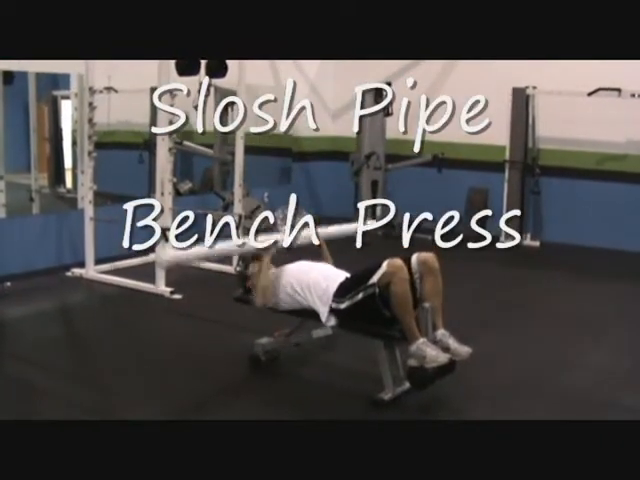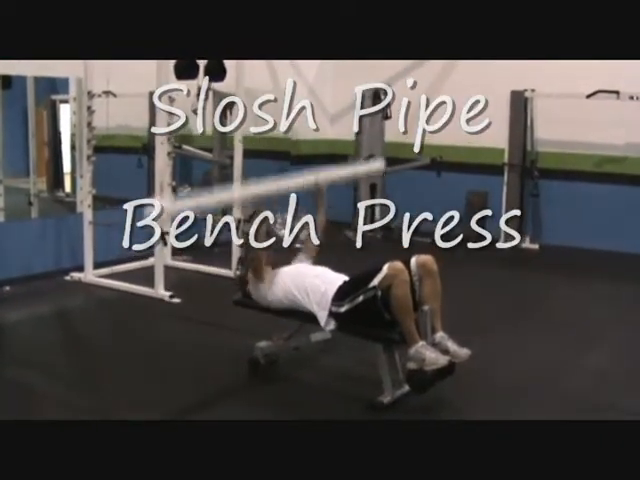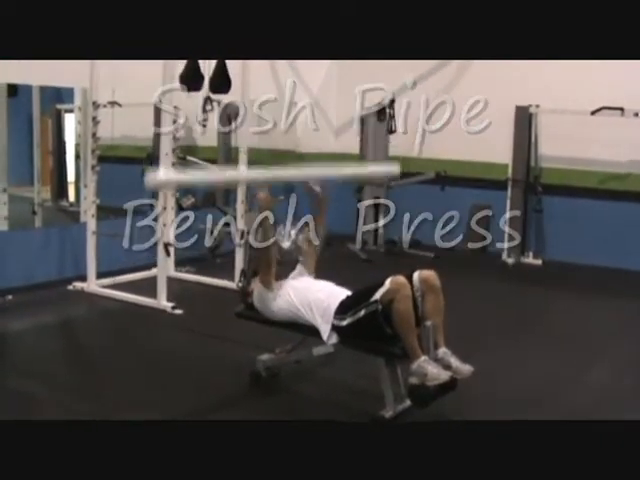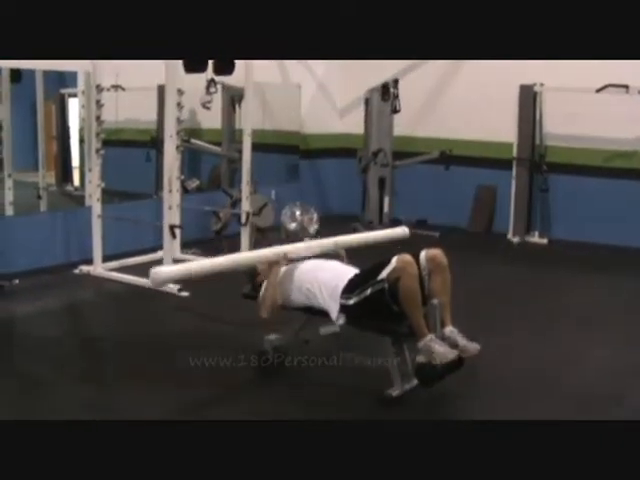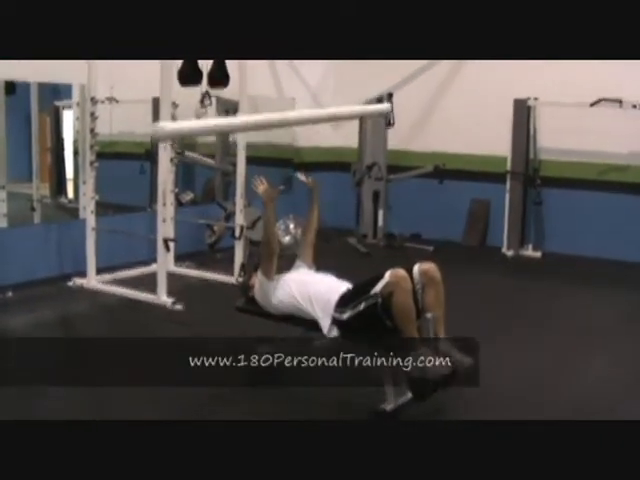
dt=0.5s
person 1, frame 1
left shoulder: (286, 273)
right shoulder: (265, 286)
right elbow: (261, 298)
left wrist: (319, 241)
right wrist: (264, 256)
left hip: (349, 285)
right hip: (337, 300)
left knee: (426, 260)
right knee: (395, 267)
left ankle: (439, 334)
right ankle: (417, 346)
person 1, frame 2
left shoulder: (288, 272)
right shoulder: (263, 289)
right elbow: (256, 256)
left wrist: (321, 198)
left hip: (348, 289)
right hip: (337, 303)
left knee: (425, 263)
right knee: (396, 270)
left ankle: (439, 338)
right ankle: (416, 350)
person 1, frame 3
left shoulder: (292, 282)
right shoulder: (266, 300)
left elbow: (313, 245)
right elbow: (266, 258)
left wrist: (320, 203)
right wrist: (265, 212)
left hip: (352, 306)
right hip: (340, 318)
left knee: (428, 279)
right knee: (398, 285)
left ankle: (441, 354)
right ankle: (418, 365)
person 1, frame 4
left shoulder: (297, 272)
right shoulder: (279, 281)
right elbow: (266, 314)
left wrist: (341, 257)
right wrist: (275, 270)
left hip: (357, 282)
right hip: (348, 297)
left knee: (435, 257)
right knee: (404, 262)
left ankle: (448, 332)
right ankle: (426, 342)
person 1, frame 5
left shoulder: (296, 277)
right shoulder: (266, 293)
left elbow: (308, 240)
right elbow: (269, 251)
left wrist: (314, 196)
right wrist: (269, 205)
left hip: (353, 298)
left knee: (428, 271)
right knee: (398, 278)
